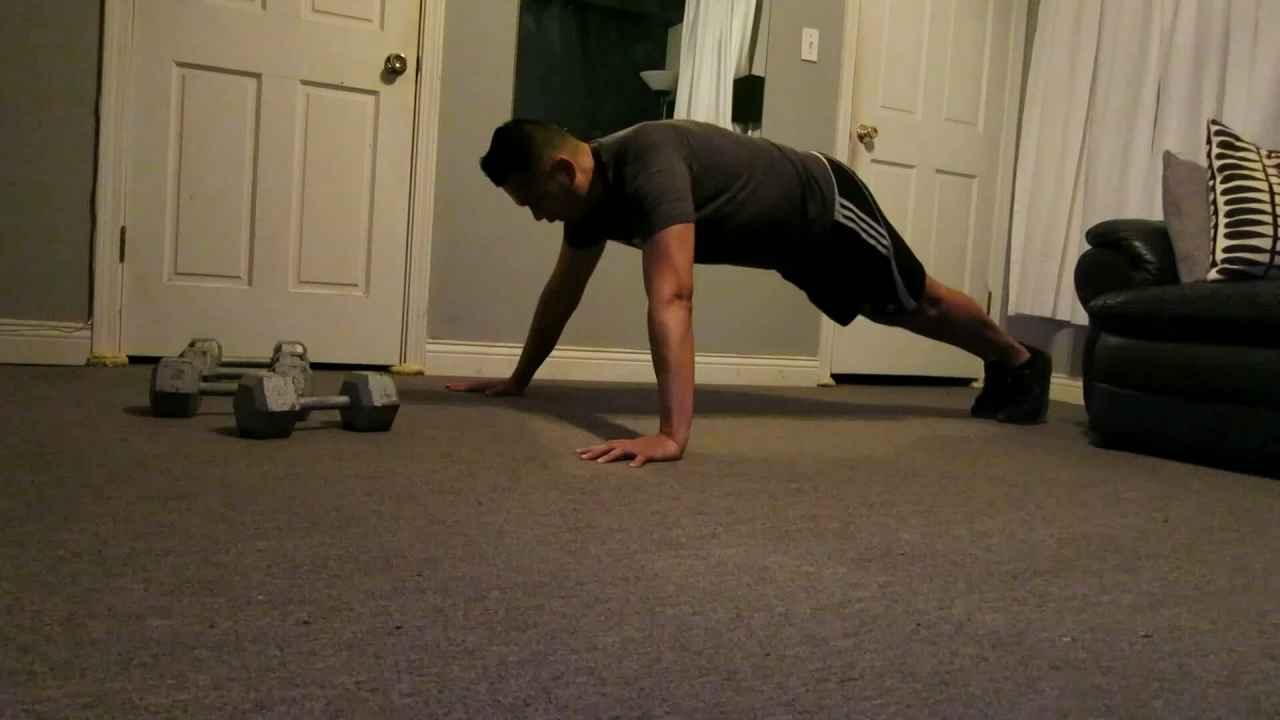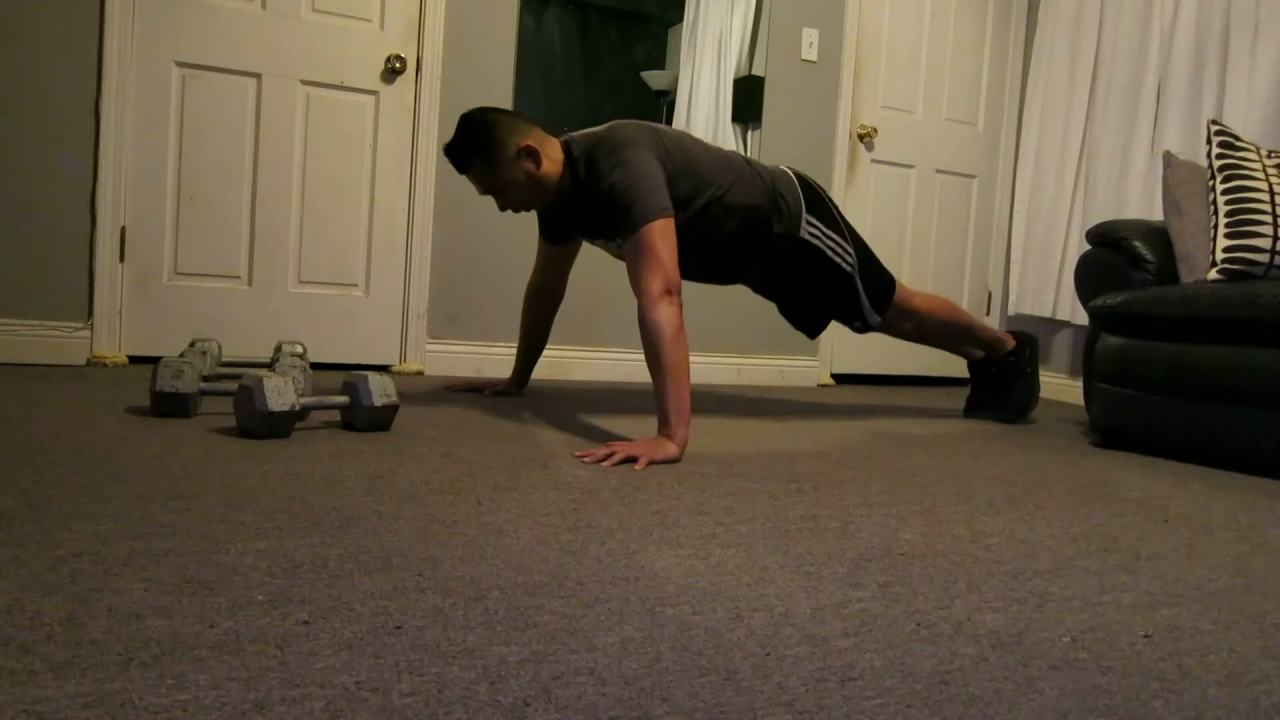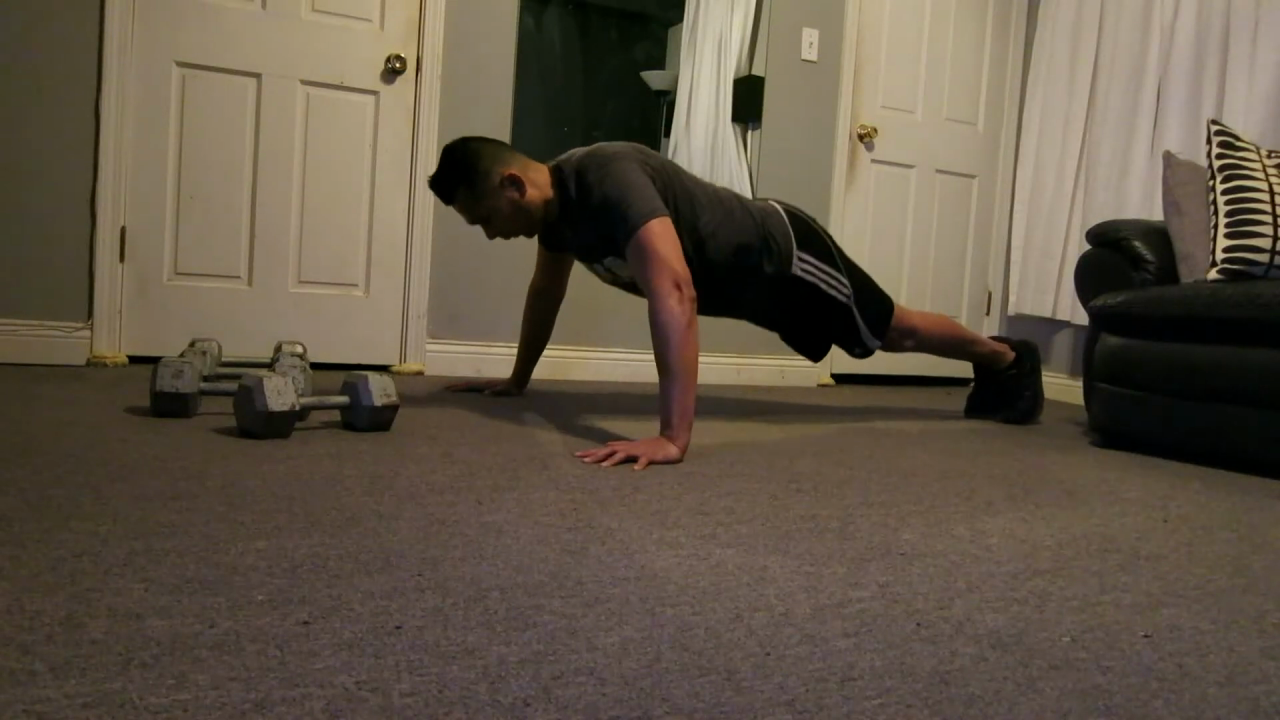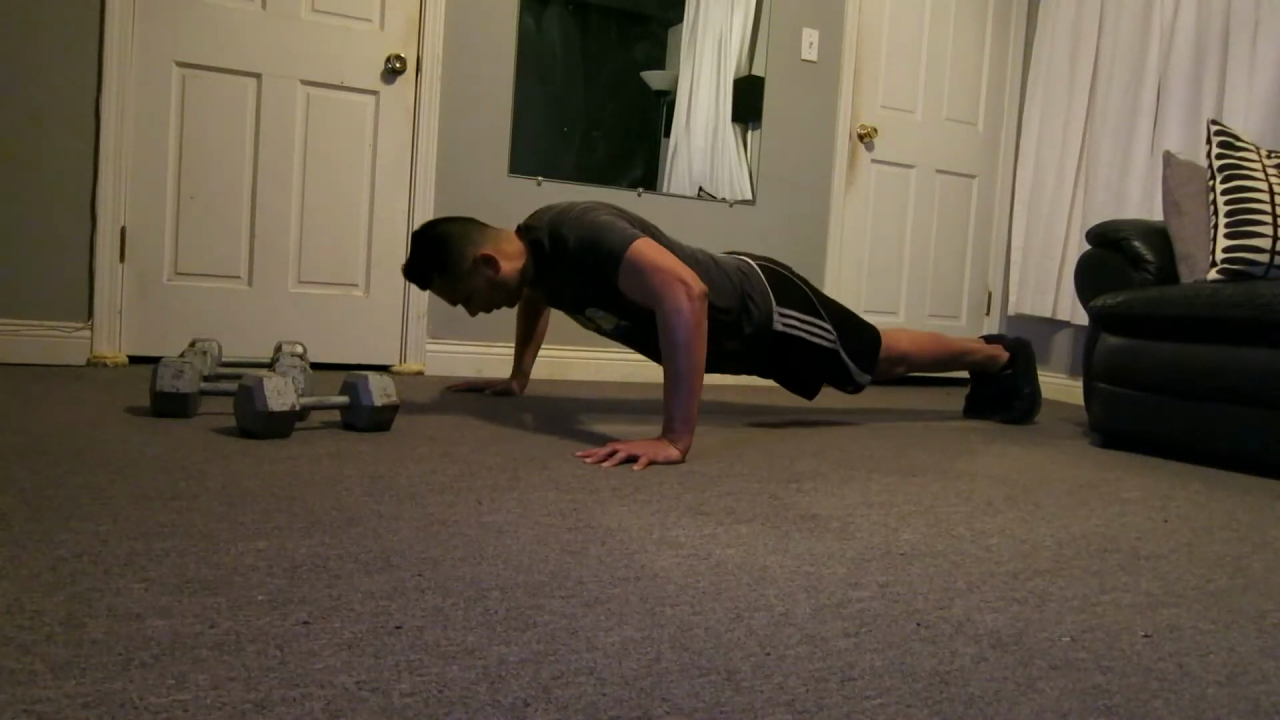
dt=0.7s
person 1, frame 1
left shoulder: (647, 168)
right shoulder: (590, 188)
left elbow: (671, 300)
right elbow: (563, 288)
left wrist: (671, 435)
right wrist: (518, 378)
left hip: (825, 206)
right hip: (786, 234)
left knee: (921, 304)
right knee: (896, 315)
left ankle: (1023, 362)
right ankle: (1000, 367)
person 1, frame 2
left shoulder: (620, 165)
right shoulder: (562, 186)
left elbow: (660, 297)
right elbow: (545, 287)
left wrist: (672, 435)
right wrist: (517, 379)
left hip: (791, 222)
right hip: (756, 249)
left knee: (894, 313)
right knee: (885, 322)
left ankle: (1007, 350)
right ankle: (984, 363)
person 1, frame 3
left shoulder: (606, 181)
right shoulder: (555, 200)
left elbow: (675, 293)
right elbow: (546, 289)
left wrist: (674, 437)
right wrist: (517, 379)
left hip: (780, 254)
right hip: (749, 273)
left knee: (895, 332)
right knee: (888, 337)
left ankle: (1008, 360)
right ankle: (996, 364)
person 1, frame 4
left shoulder: (581, 239)
right shoulder: (534, 245)
left elbow: (685, 295)
right elbow: (538, 296)
left wrist: (675, 438)
right wrist: (518, 377)
left hip: (762, 308)
right hip: (736, 309)
left knee: (883, 357)
right knee: (879, 359)
left ankle: (1002, 358)
right ankle: (991, 357)
